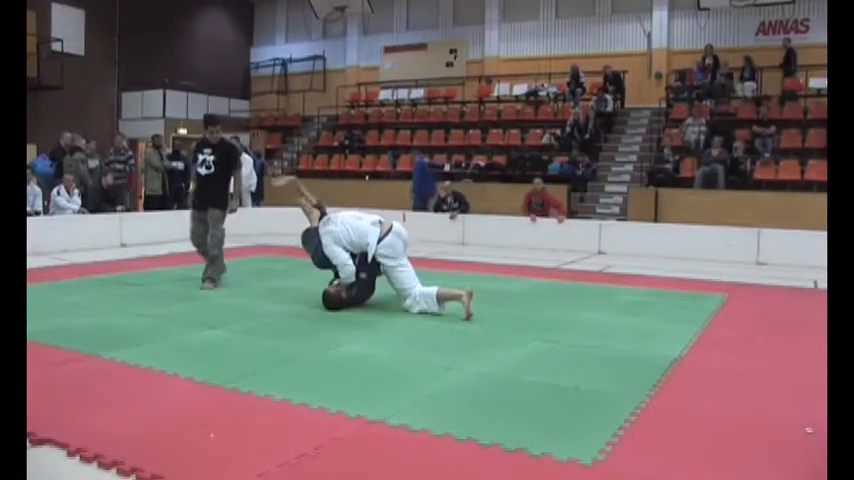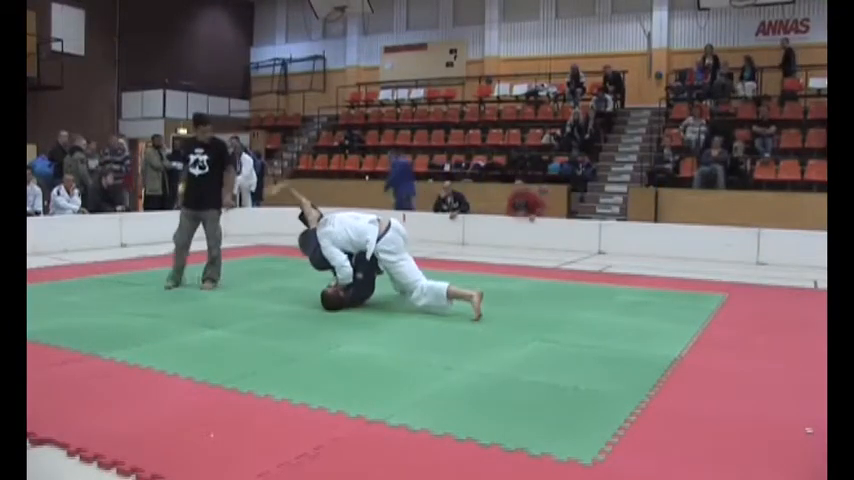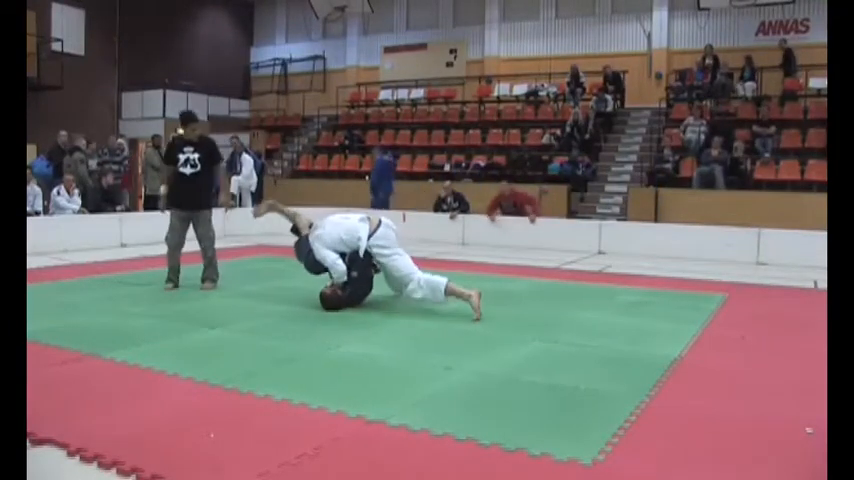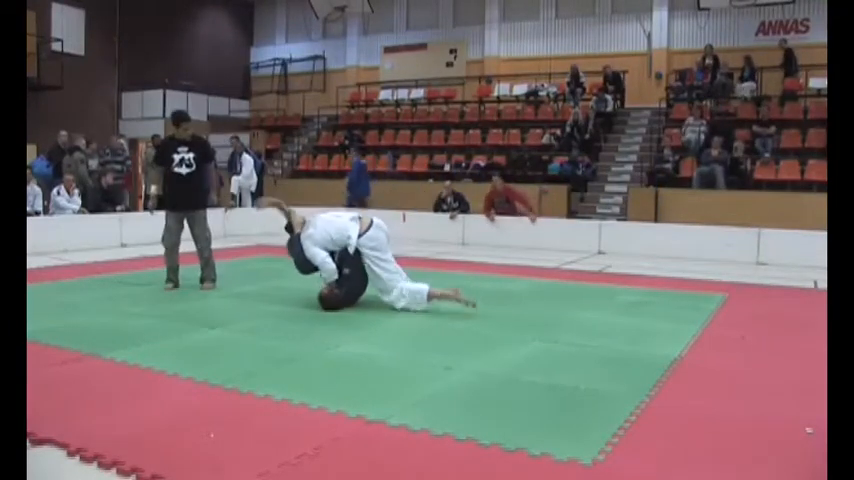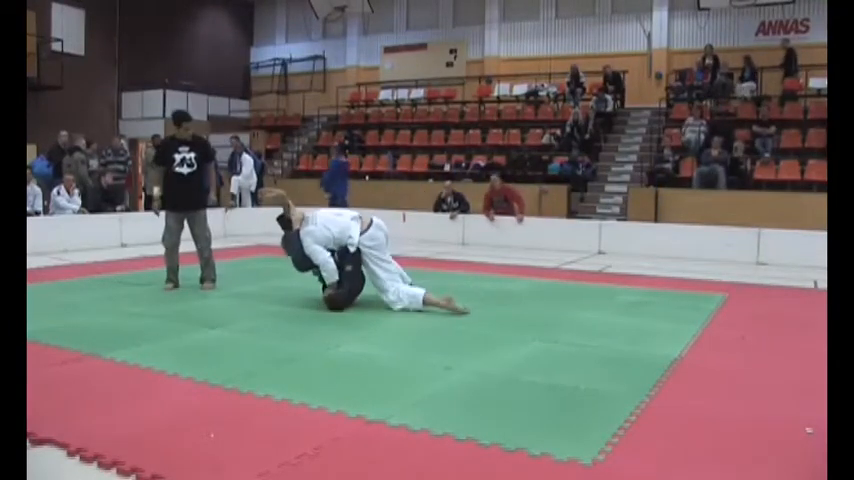
dt=0.3s
person 1, frame 1
left shoulder: (326, 240)
right shoulder: (330, 218)
left elbow: (347, 268)
left wrist: (340, 289)
left hip: (385, 247)
right hip: (394, 230)
left knee: (414, 298)
left ankle: (460, 295)
person 1, frame 2
left shoulder: (324, 242)
right shoulder: (327, 220)
left elbow: (345, 270)
right elbow: (308, 205)
left wrist: (337, 289)
left hip: (384, 246)
right hip: (392, 226)
left knee: (419, 288)
left ankle: (470, 296)
person 1, frame 3
left shoulder: (317, 244)
right shoulder: (315, 227)
left elbow: (339, 269)
right elbow: (296, 216)
left wrist: (334, 288)
left hip: (376, 241)
right hip: (382, 224)
left knee: (415, 281)
left ankle: (468, 295)
person 1, frame 4
left shoulder: (307, 243)
right shoulder: (310, 223)
left elbow: (328, 267)
right elbow: (292, 214)
left wrist: (330, 287)
right wrist: (277, 204)
left hip: (367, 242)
right hip: (373, 224)
left knee: (396, 294)
left ankle: (448, 295)
person 1, frame 5
left shoulder: (307, 240)
right shoulder: (309, 217)
left elbow: (327, 265)
right elbow: (291, 211)
left wrist: (331, 288)
right wrist: (283, 198)
left hip: (366, 242)
right hip: (374, 225)
left knee: (394, 296)
left ankle: (442, 303)
right ankle: (408, 285)
person 2, frame 1
left shoulder: (228, 148)
right shoulder: (200, 145)
left elbow: (236, 174)
left wrist: (234, 200)
right wrist: (191, 191)
left hip: (217, 202)
right hip: (199, 200)
left knee: (215, 241)
right knee: (197, 238)
left ankle: (211, 277)
right ankle: (218, 266)
person 2, frame 2
left shoulder: (219, 146)
right shoulder: (188, 145)
left elbow: (229, 171)
left wrist: (227, 195)
right wrist: (181, 193)
left hip: (211, 202)
right hip: (190, 202)
left knee: (213, 242)
right knee: (181, 240)
left ankle: (211, 278)
right ankle: (176, 277)
person 2, frame 3
left shoulder: (208, 144)
right shoulder: (174, 144)
left elbow: (218, 168)
right elbow: (168, 169)
right wrist: (164, 194)
left hip: (202, 202)
right hip: (179, 202)
left knee: (207, 242)
right knee: (174, 242)
left ankle: (210, 277)
right ankle: (172, 278)
person 2, frame 4
left shoulder: (201, 143)
right shoulder: (166, 145)
left elbow: (209, 168)
right elbow: (159, 170)
left wrist: (212, 191)
right wrist: (154, 194)
left hip: (197, 202)
right hip: (173, 203)
left knee: (203, 242)
right knee: (170, 243)
left ankle: (208, 278)
right ankle: (172, 279)
person 2, frame 5
left shoulder: (201, 143)
right shoulder: (166, 145)
left elbow: (209, 167)
right elbow: (159, 171)
left wrist: (211, 191)
right wrist: (156, 196)
left hip: (197, 202)
right hip: (173, 203)
left knee: (203, 242)
right knee: (170, 243)
left ankle: (208, 278)
right ankle: (172, 279)
